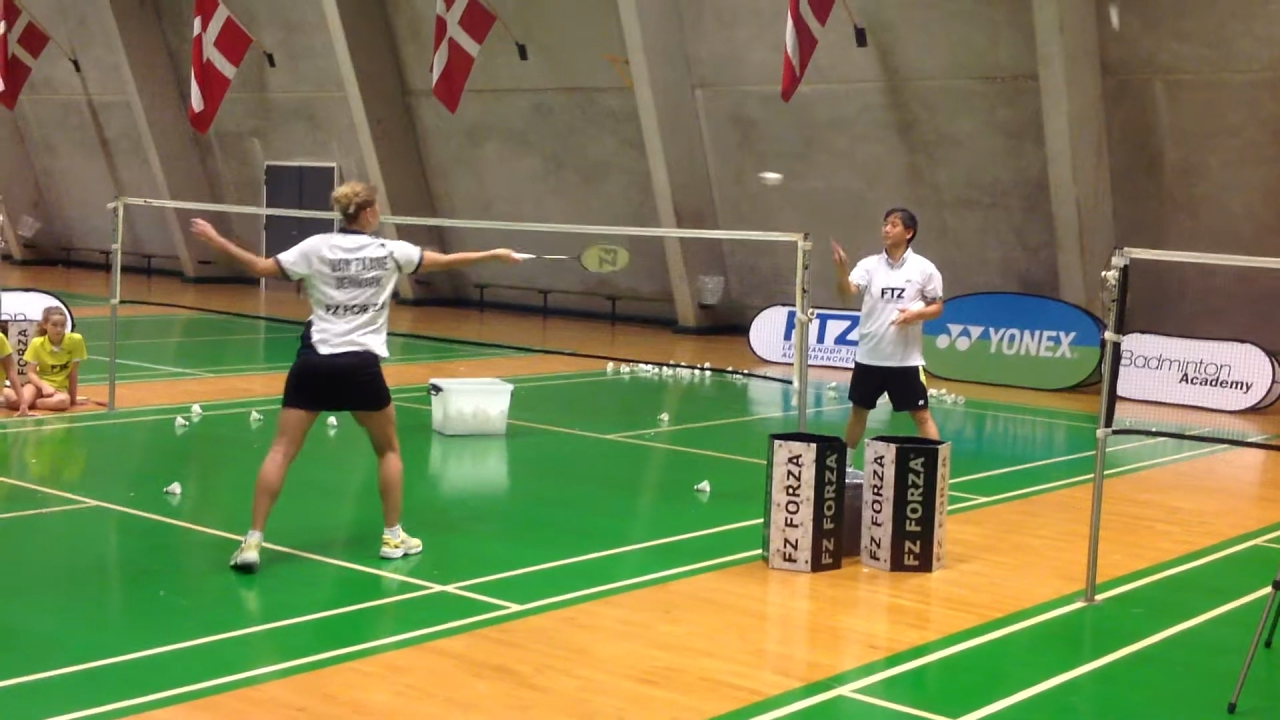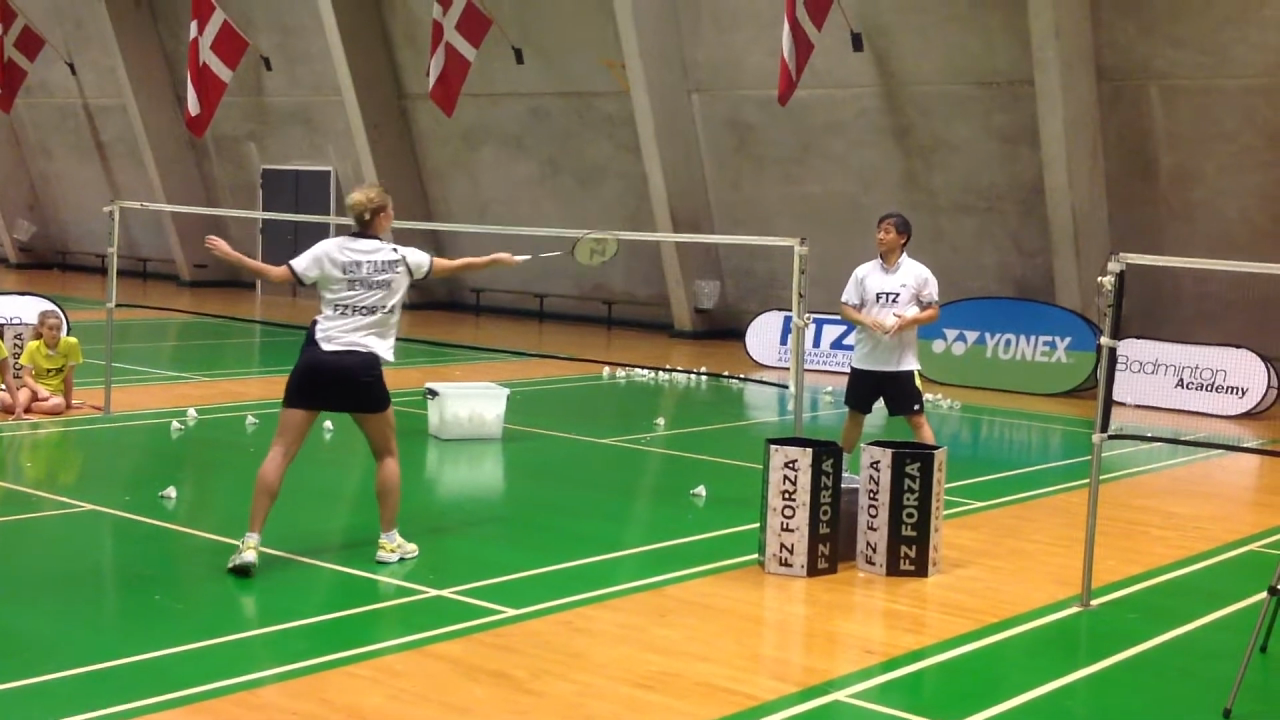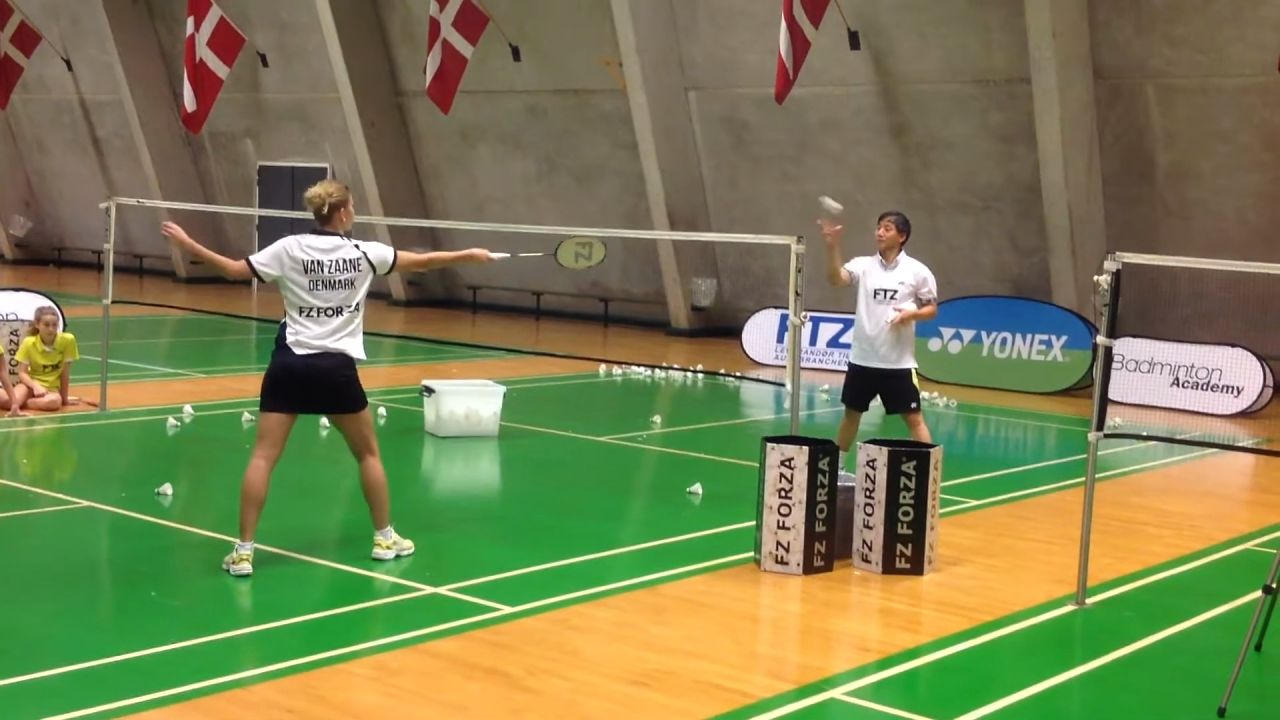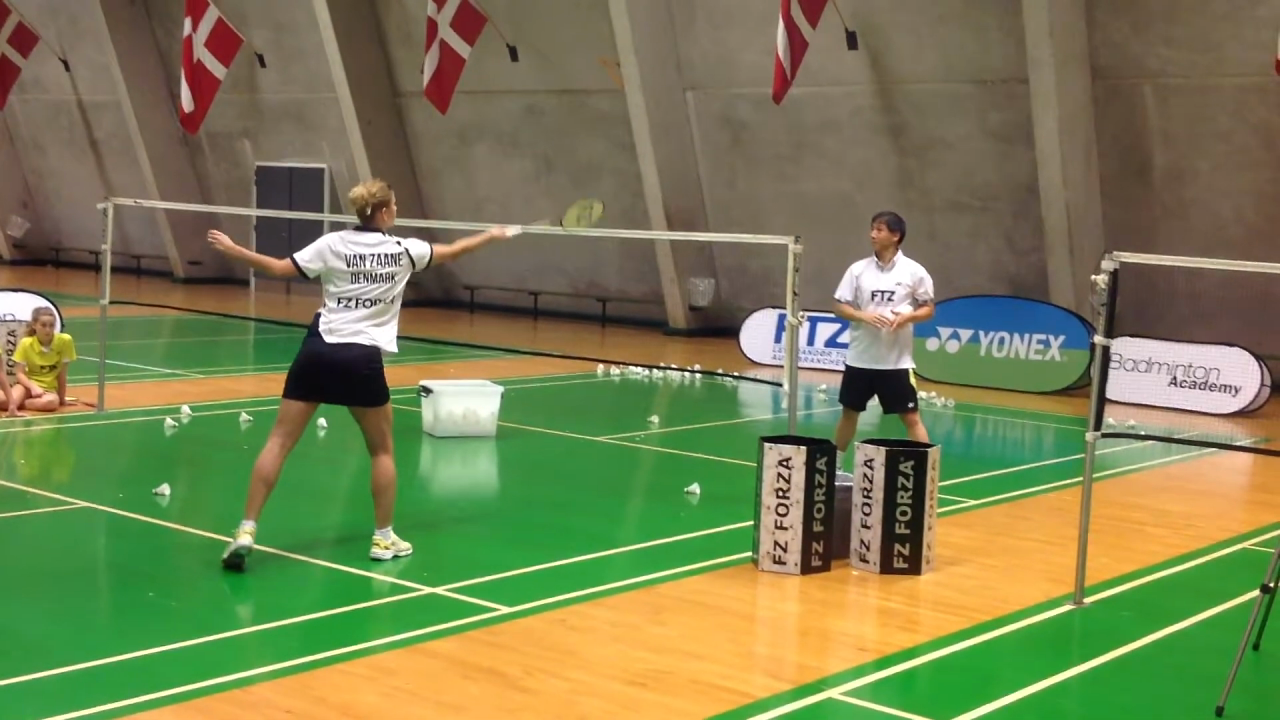
dt=0.7s
person 1, frame 1
left shoulder: (317, 246)
right shoulder: (390, 251)
left elbow: (262, 268)
right elbow: (447, 261)
left wrist: (217, 241)
right wrist: (494, 254)
left hip: (313, 362)
right hip: (360, 365)
left knee: (281, 452)
right knee: (389, 449)
left ankle: (251, 542)
right ankle: (393, 536)
person 1, frame 2
left shoulder: (329, 250)
right shoulder: (402, 258)
left elbow: (276, 276)
right elbow: (455, 266)
left wrist: (231, 254)
right wrist: (496, 258)
left hip: (316, 361)
right hip: (362, 367)
left knee: (280, 452)
right knee: (387, 454)
left ankle: (250, 544)
right ankle: (389, 541)
person 1, frame 3
left shoulder: (289, 248)
right shoulder: (363, 253)
left elbow: (233, 270)
right elbow: (422, 261)
left wrist: (188, 245)
right wrist: (469, 255)
left hip: (289, 364)
right hip: (336, 368)
left knee: (263, 457)
right knee: (367, 453)
left ankle: (243, 550)
right ankle: (385, 537)
person 1, frame 4
left shoulder: (333, 243)
right shoulder: (403, 250)
left elbow: (279, 269)
right elbow: (451, 251)
left wrist: (232, 249)
right wrist: (491, 235)
left hip: (317, 353)
right hip: (362, 360)
left knee: (278, 442)
right knee: (382, 450)
left ankle: (246, 531)
right ankle: (384, 538)
person 2, frame 1
left shoulder: (924, 269)
right shoulder: (869, 265)
left elbow: (937, 307)
right elbow: (847, 293)
left wrist: (916, 313)
right wrist: (842, 269)
left hip: (906, 359)
right hip: (869, 356)
left knee: (921, 415)
right knee: (859, 411)
right ankle: (845, 464)
person 2, frame 2
left shoulder: (919, 273)
right shoulder: (863, 272)
left elbow: (933, 312)
right elbow: (845, 309)
left wrist: (911, 319)
right wrist: (864, 319)
left hip: (901, 363)
right hip: (864, 361)
left knee: (917, 419)
right knee: (855, 415)
right ankle: (841, 469)
person 2, frame 3
left shoulder: (918, 272)
right shoulder: (863, 265)
left elbow: (932, 308)
right elbow: (837, 280)
left wrist: (912, 313)
right wrist: (833, 246)
left hip: (899, 361)
right hip: (862, 359)
left knee: (913, 417)
right knee: (852, 413)
right ankle: (836, 467)
person 2, frame 4
left shoulder: (914, 272)
right shoulder: (858, 269)
left elbow: (928, 309)
right elbow: (839, 306)
left wrist: (908, 316)
right wrist: (864, 316)
left hip: (897, 362)
right hip: (859, 359)
left knee: (911, 417)
right knee: (849, 413)
right ankle: (834, 467)
